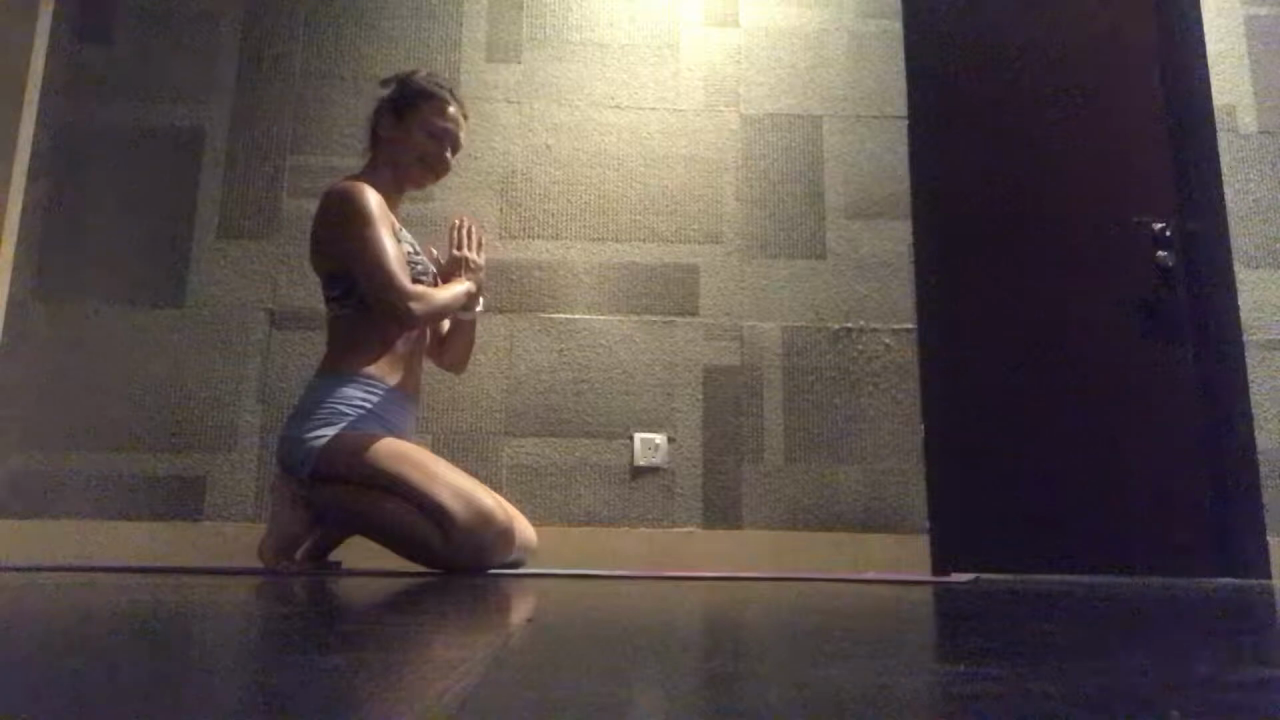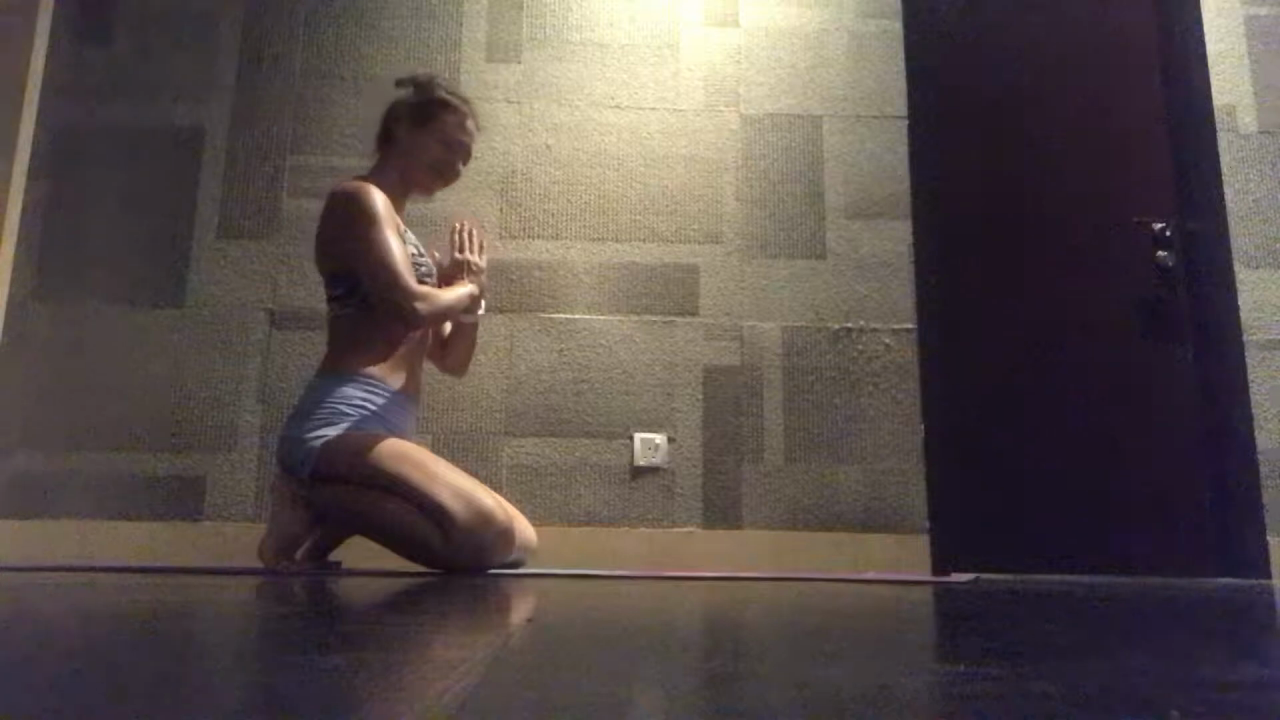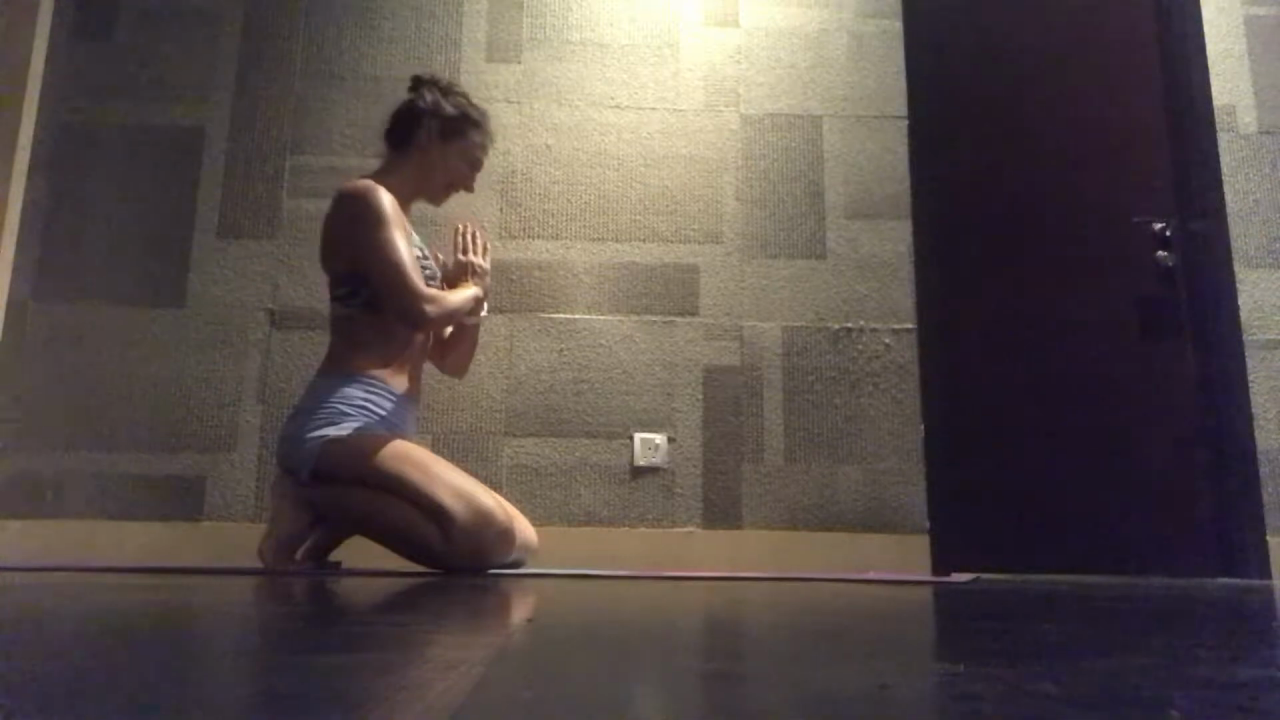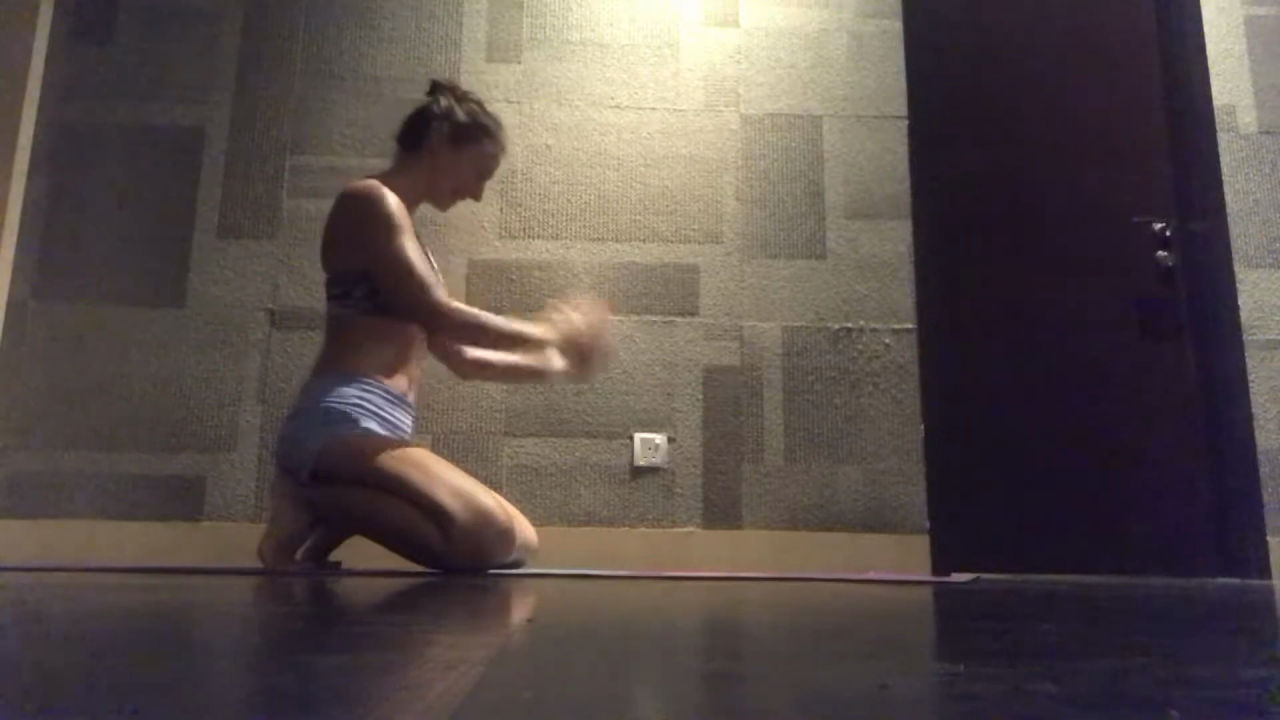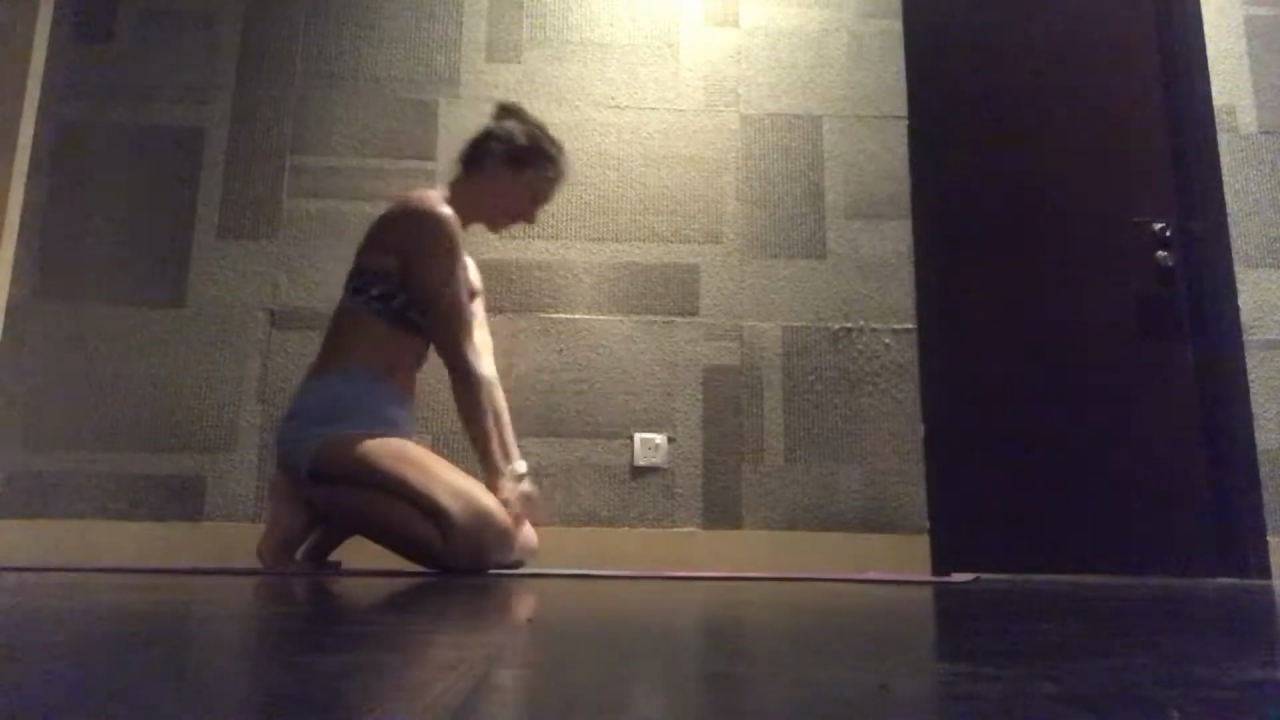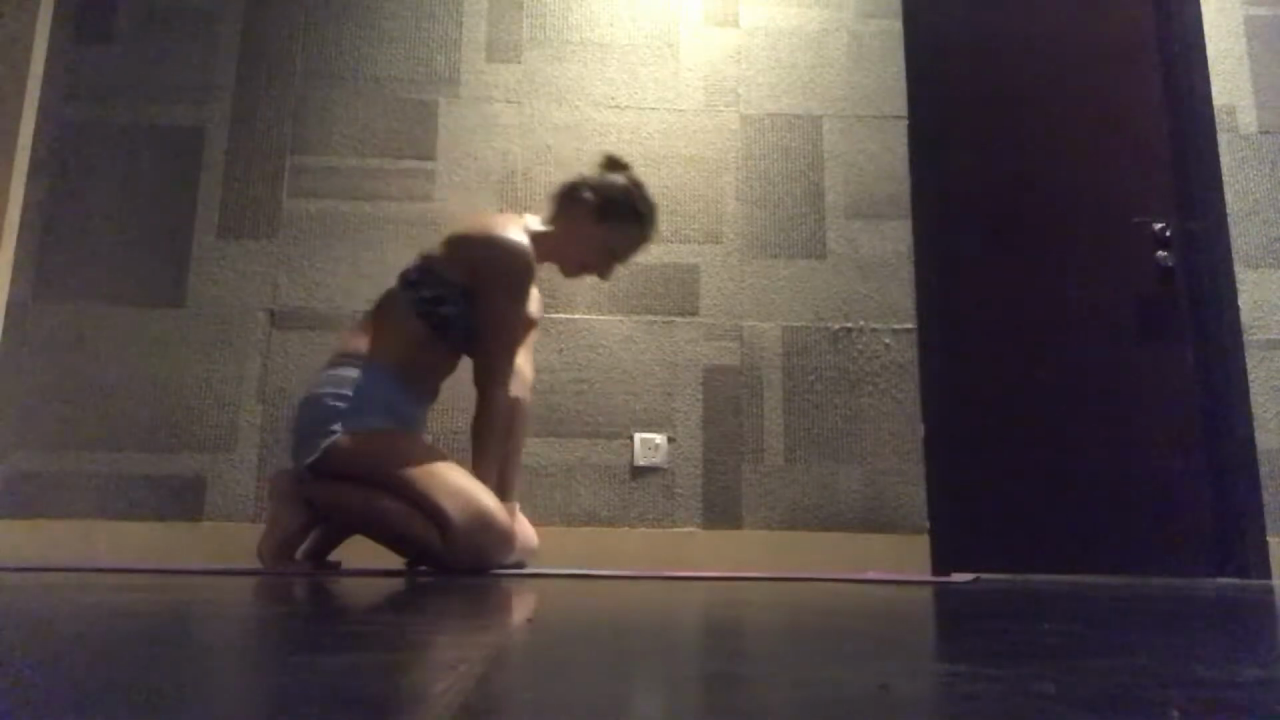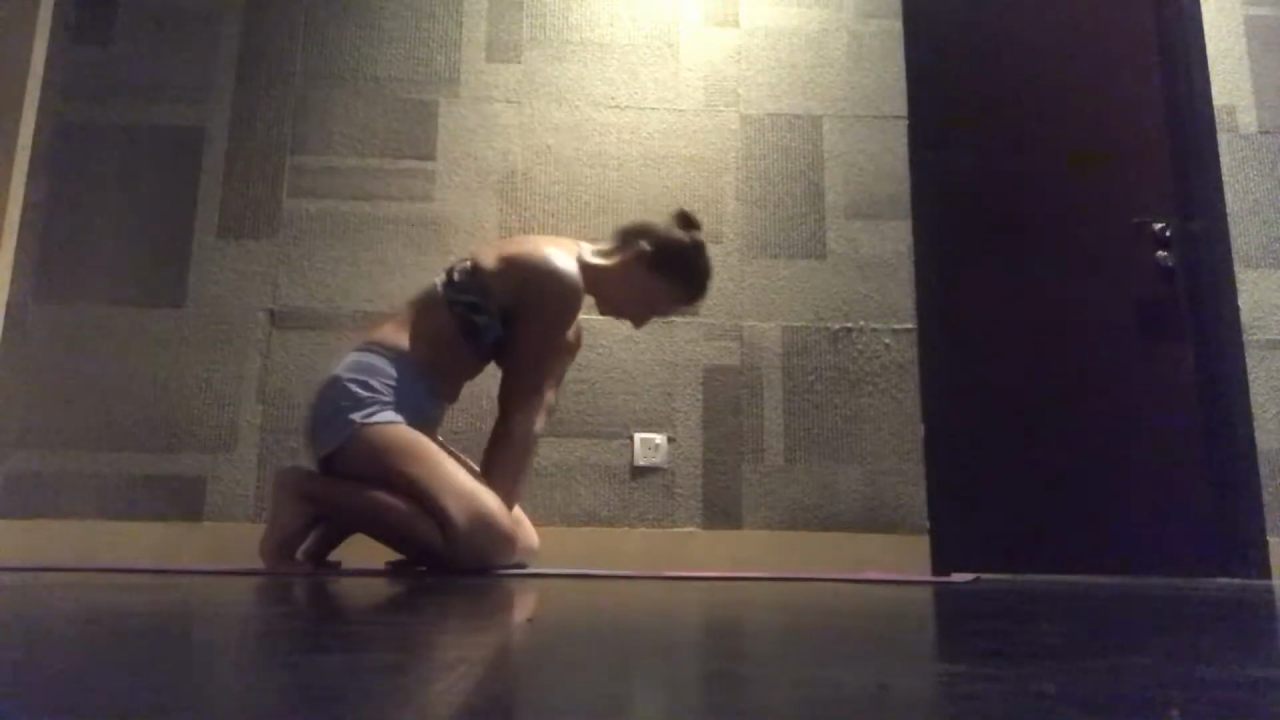
dt=0.3s
person 1, frame 1
left shoulder: (400, 235)
right shoulder: (354, 199)
left elbow: (451, 357)
right elbow: (404, 306)
left wrist: (468, 291)
right wrist: (463, 287)
left hip: (381, 432)
right hip: (341, 425)
left knee: (518, 541)
right knee: (488, 536)
left ankle: (328, 518)
right ankle: (316, 502)
person 1, frame 2
left shoulder: (403, 235)
right shoulder: (361, 200)
left elbow: (452, 360)
right elbow: (410, 306)
left wrist: (469, 294)
right wrist: (466, 289)
left hip: (383, 433)
right hip: (342, 426)
left knee: (518, 540)
right knee: (489, 535)
left ankle: (329, 516)
right ankle: (314, 501)
person 1, frame 3
left shoulder: (403, 231)
right shoulder: (367, 199)
left elbow: (452, 362)
right elbow: (418, 308)
left wrist: (472, 296)
right wrist: (472, 290)
left hip: (380, 433)
right hip: (344, 426)
left knee: (519, 541)
right knee: (489, 537)
left ankle: (331, 516)
right ankle: (315, 501)
person 1, frame 4
left shoulder: (397, 219)
right shoulder: (370, 202)
left elbow: (457, 355)
right elbow: (440, 318)
left wrist: (549, 363)
right wrist: (546, 333)
left hip: (378, 431)
right hip: (339, 424)
left knee: (517, 543)
right knee: (490, 539)
left ankle: (328, 514)
right ankle: (312, 500)
person 1, frame 5
left shoulder: (463, 271)
right shoulder: (432, 220)
left elbow: (482, 373)
right elbow: (460, 361)
left wrist: (511, 471)
right wrist: (499, 475)
left hip: (377, 429)
right hip: (336, 424)
left knee: (516, 539)
right knee: (487, 536)
left ankle: (330, 517)
right ankle: (312, 503)
person 1, frame 6
left shoulder: (528, 305)
right shoulder: (509, 249)
left elbow: (513, 400)
right elbow: (494, 393)
left wrist: (499, 502)
right wrist: (490, 504)
left hip: (384, 417)
right hip: (347, 412)
left knee: (518, 541)
right knee: (487, 537)
left ankle: (328, 505)
right ankle: (306, 493)
person 1, frame 7
left shoulder: (568, 334)
right shoulder: (557, 276)
left elbow: (528, 421)
right elbow: (518, 419)
left wrist: (498, 511)
right wrist: (495, 513)
left hip: (405, 413)
right hip: (367, 399)
left knee: (520, 541)
right knee: (489, 540)
left ankle: (334, 519)
right ankle: (310, 493)
